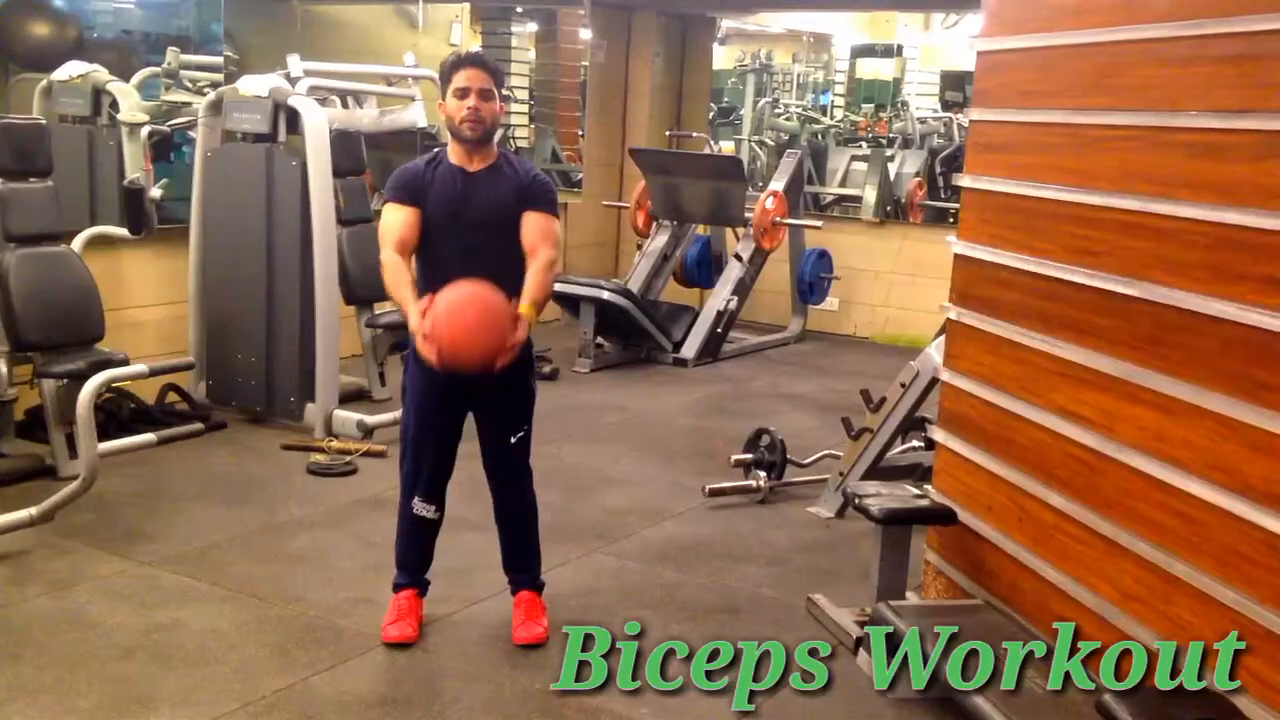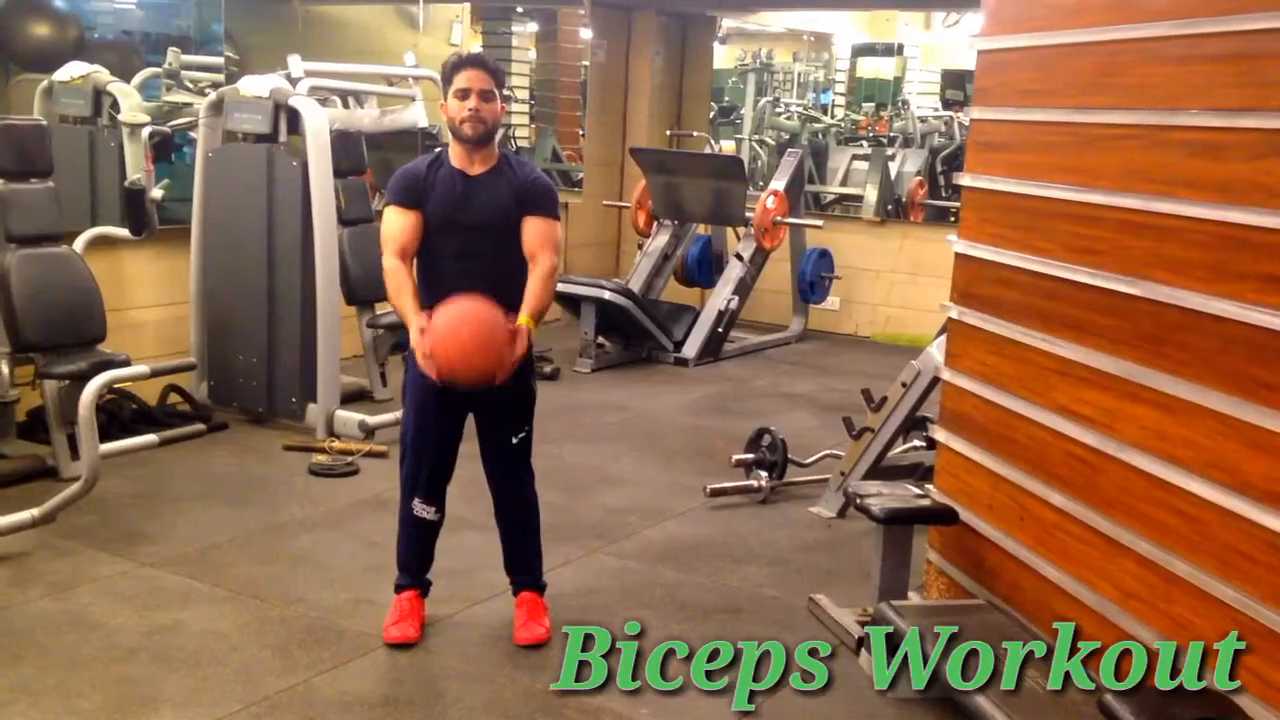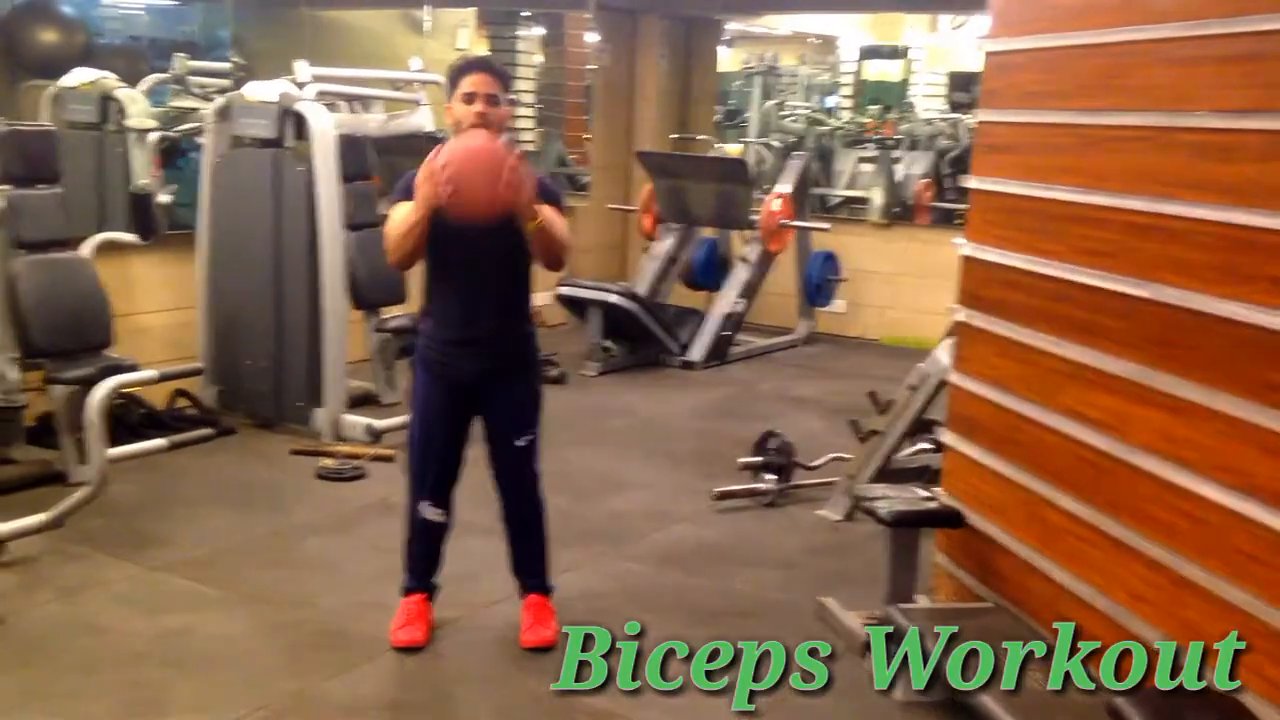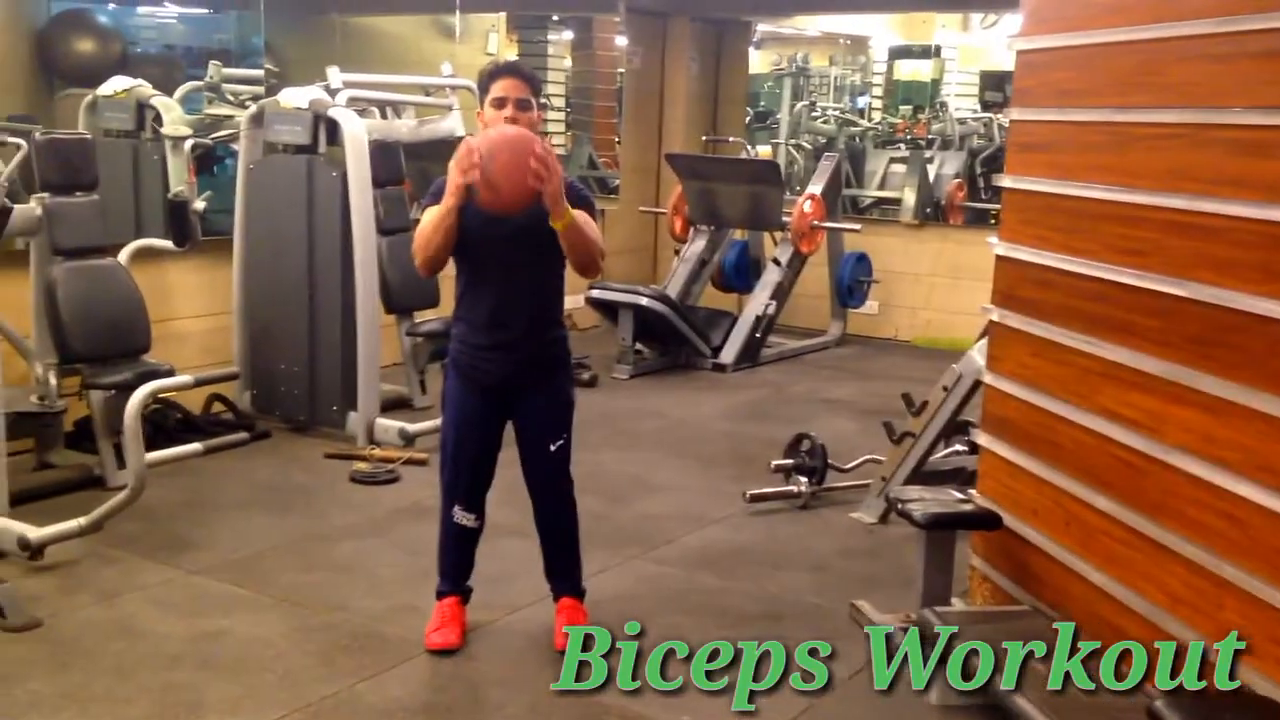
dt=0.5s
person 1, frame 1
left shoulder: (529, 182)
right shoulder: (413, 179)
left elbow: (544, 255)
right elbow: (392, 253)
left wrist: (525, 315)
right wrist: (413, 311)
left hip: (507, 357)
right hip: (434, 357)
left knee: (512, 478)
right knee: (422, 477)
left ankle: (527, 591)
right ankle: (409, 590)
person 1, frame 2
left shoulder: (530, 185)
right shoulder: (414, 179)
left elbow: (544, 262)
right elbow: (395, 259)
left wrist: (524, 328)
right wrist: (415, 324)
left hip: (507, 357)
right hip: (433, 355)
left knee: (513, 478)
right knee: (422, 477)
left ankle: (529, 591)
right ankle: (410, 590)
person 1, frame 3
left shoulder: (531, 183)
right shoulder: (421, 181)
left elbow: (558, 254)
right elbow: (395, 252)
left wrist: (526, 210)
right wrist: (427, 205)
left hip: (511, 360)
right hip: (441, 357)
left knee: (520, 480)
right knee: (430, 480)
left ankle: (536, 594)
right ankle: (417, 593)
person 1, frame 4
left shoulder: (565, 188)
right shoulder: (451, 185)
left elbow: (592, 262)
right elbow: (424, 260)
left wrist: (556, 208)
right wrist: (455, 199)
left hip: (544, 365)
right hip: (473, 363)
left knee: (553, 485)
right knee: (462, 486)
left ankle: (569, 598)
right ankle: (451, 597)
